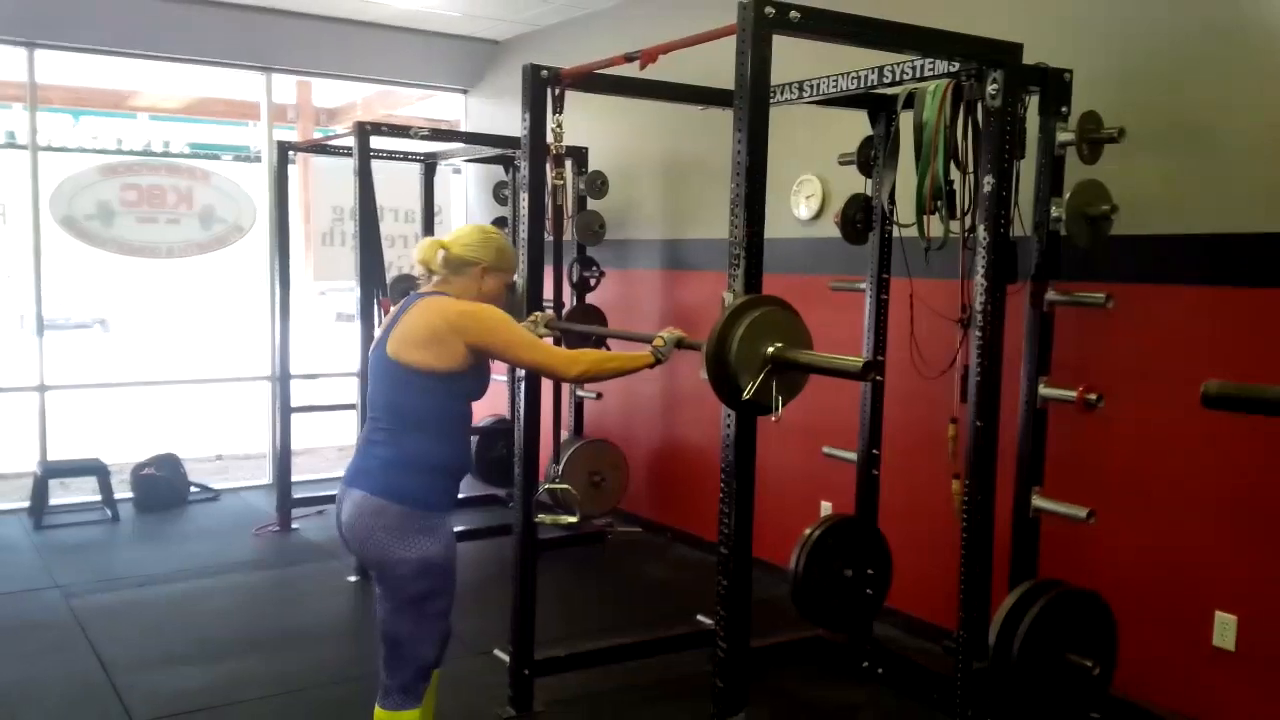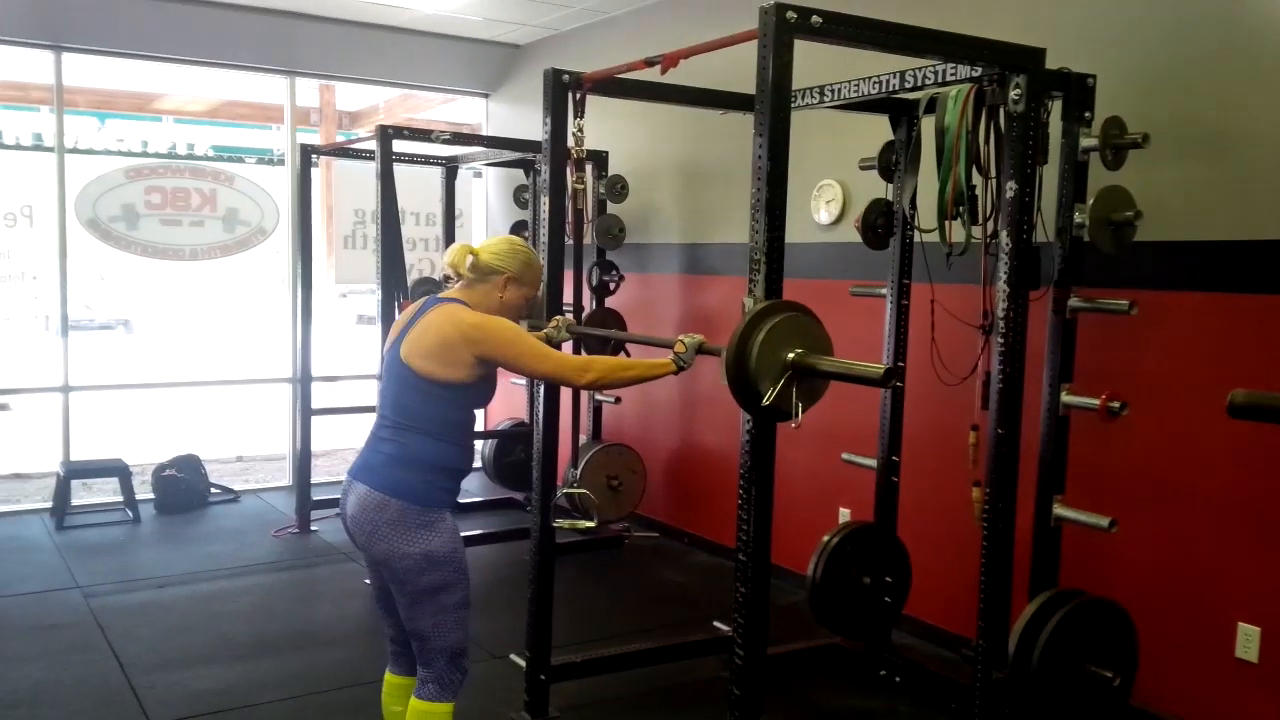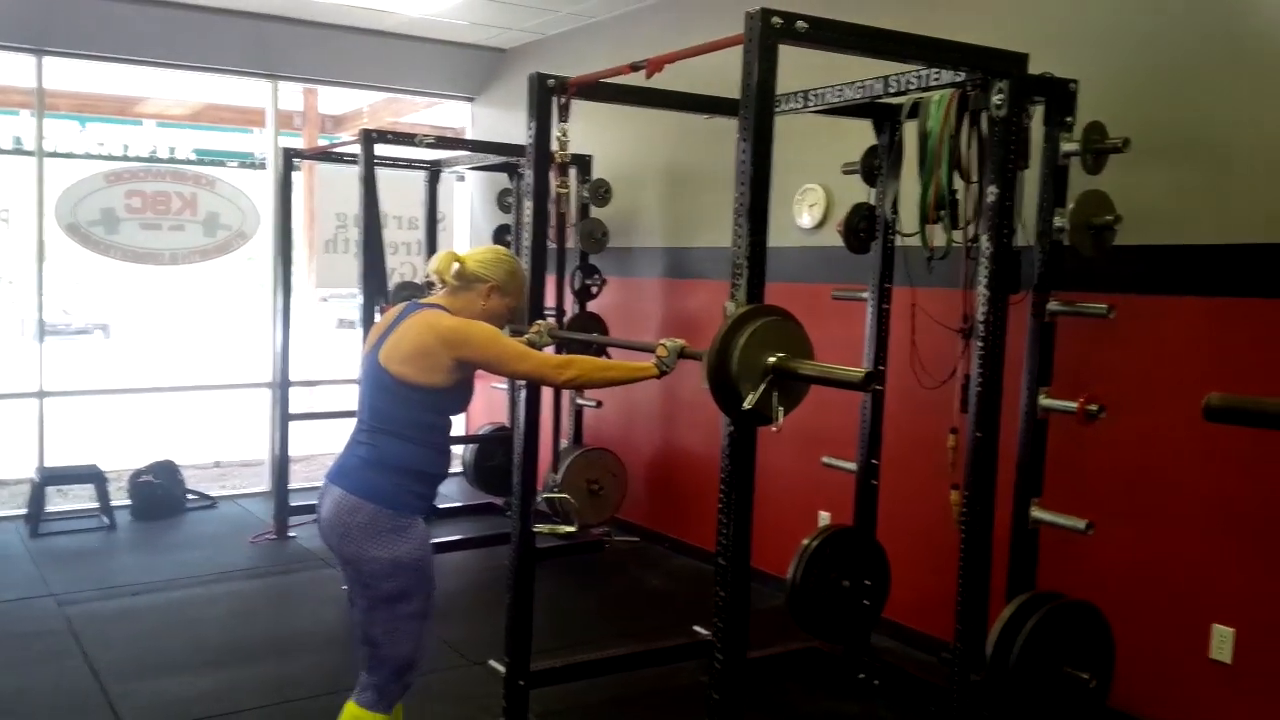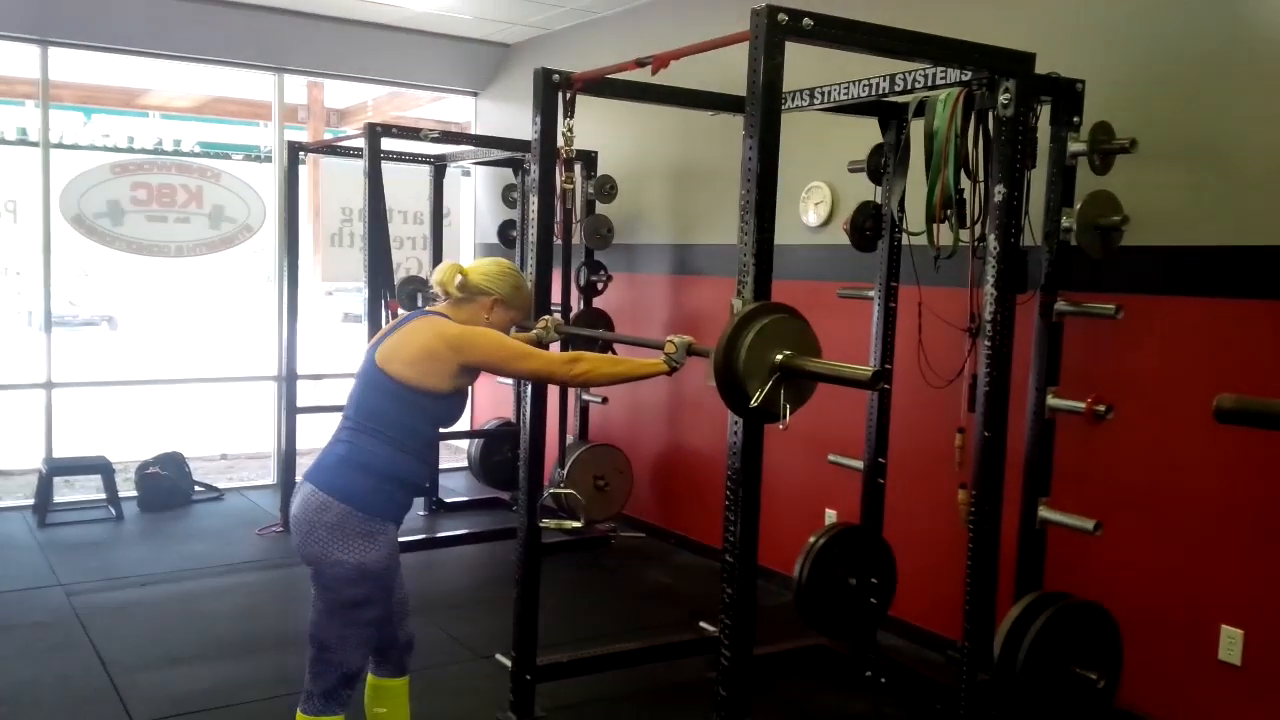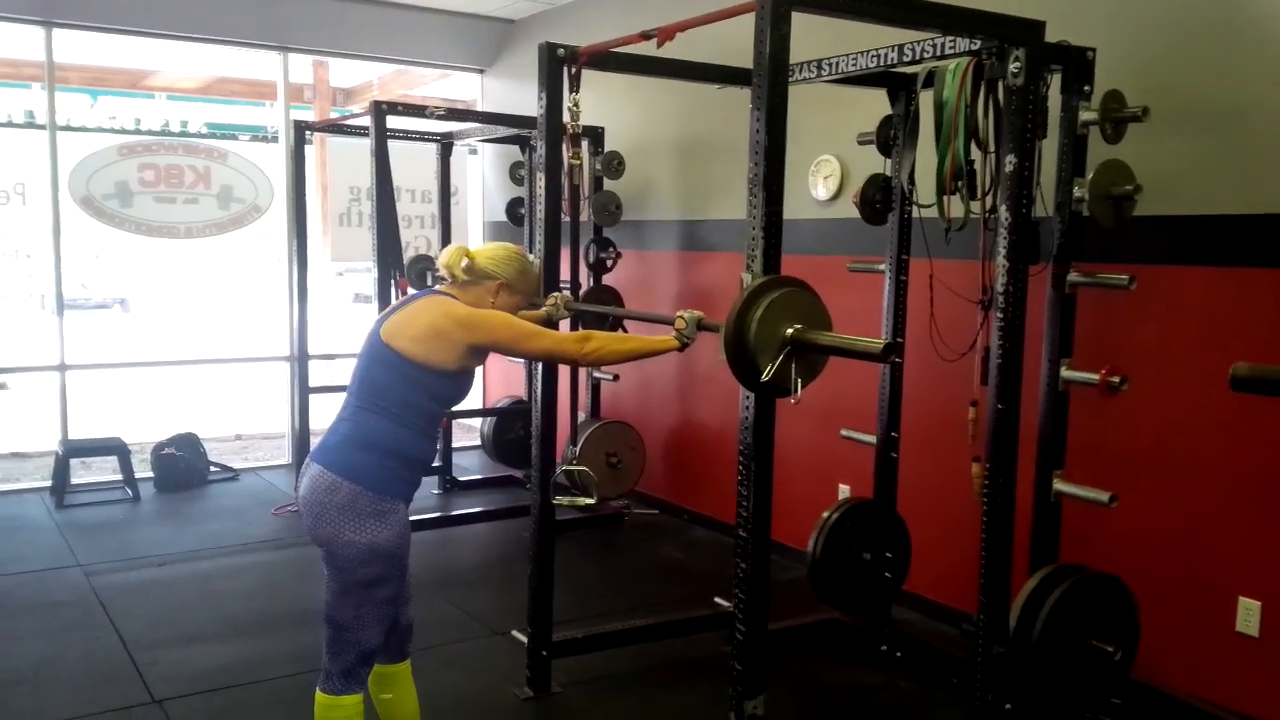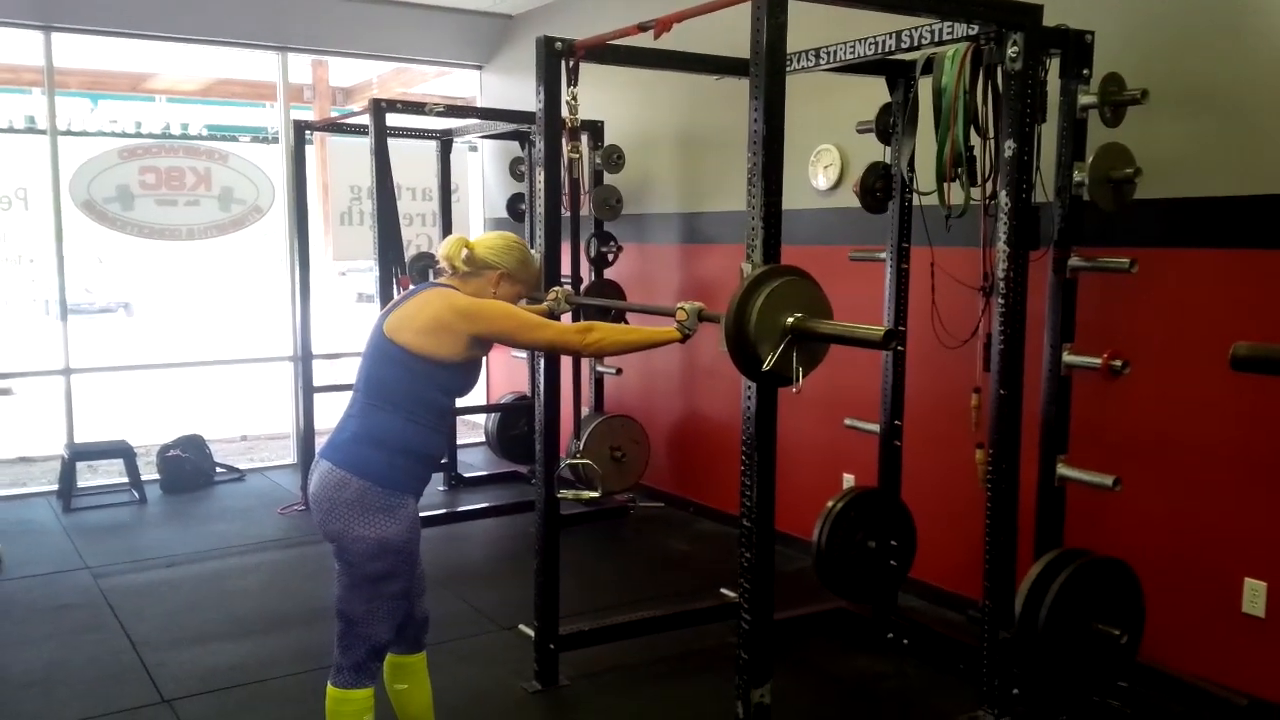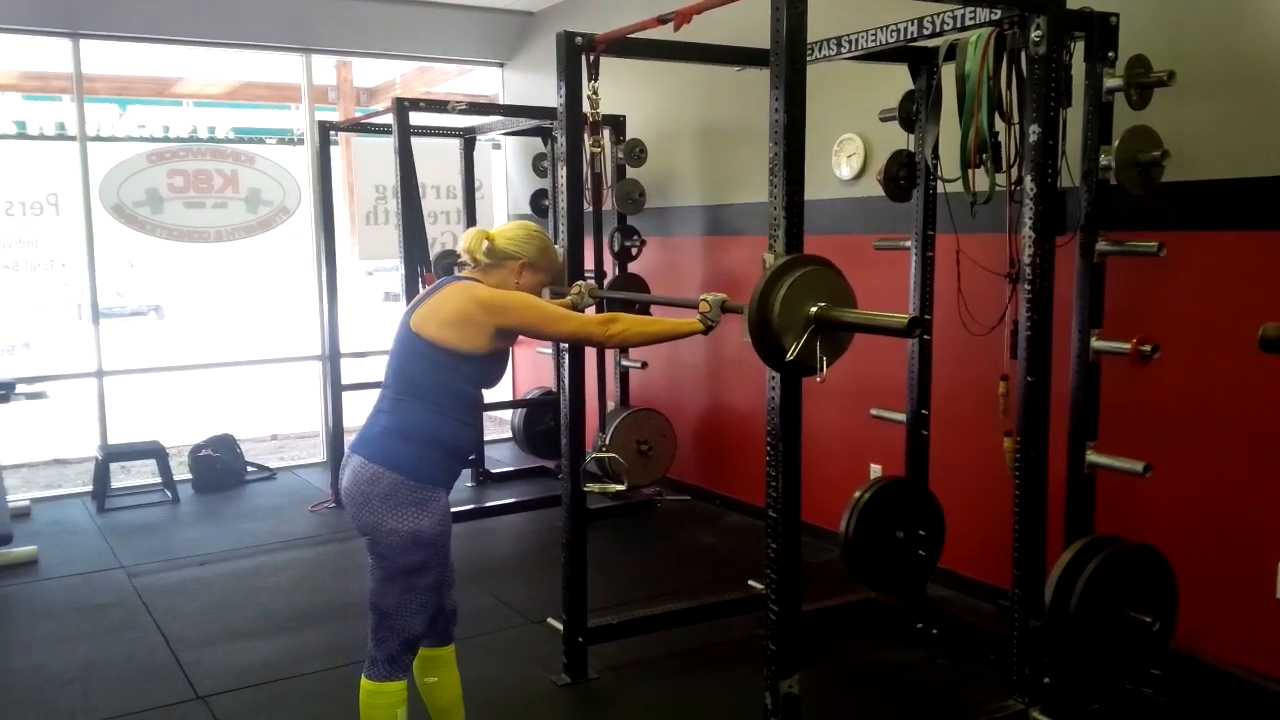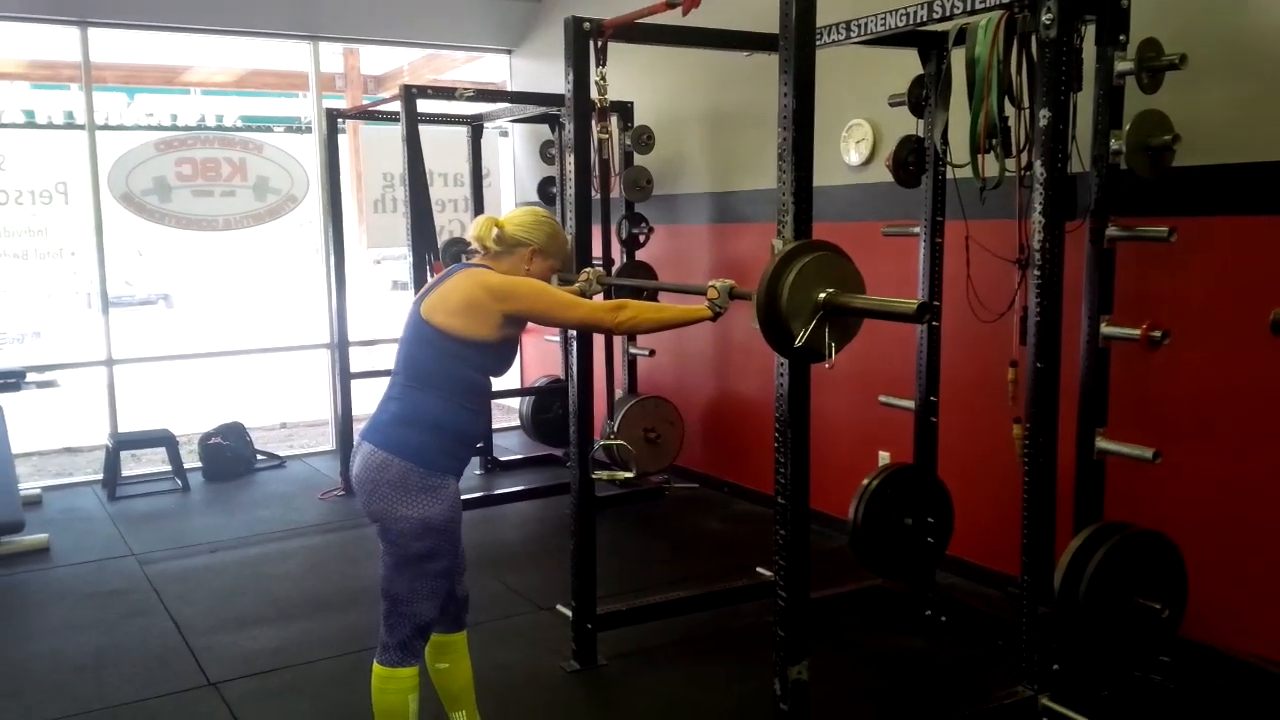
dt=0.4s
person 1, frame 1
left shoulder: (412, 312)
right shoulder: (462, 317)
right elbow: (570, 367)
left wrist: (526, 335)
right wrist: (653, 354)
left hip: (373, 501)
right hip: (401, 514)
left knee: (425, 646)
right knee: (407, 668)
person 1, frame 2
left shoulder: (424, 311)
right shoulder: (473, 327)
right elbow: (581, 374)
left wrist: (545, 339)
right wrist: (673, 362)
left hip: (371, 496)
right hip: (407, 510)
left knee: (409, 653)
right knee: (444, 666)
person 1, frame 3
left shoulder: (405, 316)
right shoulder: (451, 332)
right elbow: (562, 372)
left wrist: (526, 342)
right wrist: (655, 366)
left hip: (352, 500)
right hip: (381, 515)
left knee: (385, 665)
right knee: (387, 680)
person 1, frame 4
left shoulder: (418, 326)
right shoulder: (453, 340)
right elbow: (570, 370)
left wrist: (536, 339)
right wrist: (663, 364)
left hip: (337, 503)
right hip: (352, 518)
left knee: (392, 649)
right knee: (336, 677)
person 1, frame 5
left shoulder: (429, 308)
right shoulder: (457, 320)
right elbow: (579, 349)
left wrist: (546, 315)
right wrist: (674, 340)
left hip: (344, 481)
right hip: (359, 496)
left knee: (392, 638)
right knee: (353, 655)
person 1, frame 6
left shoulder: (431, 300)
right shoulder: (459, 312)
right elbow: (582, 340)
left wrist: (547, 309)
right wrist: (676, 332)
left hip: (357, 479)
right hip: (369, 492)
left knee: (408, 629)
right knee: (363, 651)
person 1, frame 7
left shoulder: (457, 293)
right shoulder: (483, 303)
right elbow: (605, 331)
left wrist: (569, 302)
right wrist: (699, 324)
left hip: (390, 474)
right hip: (400, 486)
left knee: (437, 624)
right knee: (395, 644)
person 1, frame 8
left shoulder: (467, 281)
right shoulder: (494, 290)
right elbow: (613, 317)
left wrist: (576, 292)
right wrist: (707, 310)
left hip: (401, 462)
right hip: (410, 474)
left knee: (449, 611)
right knee: (407, 633)
